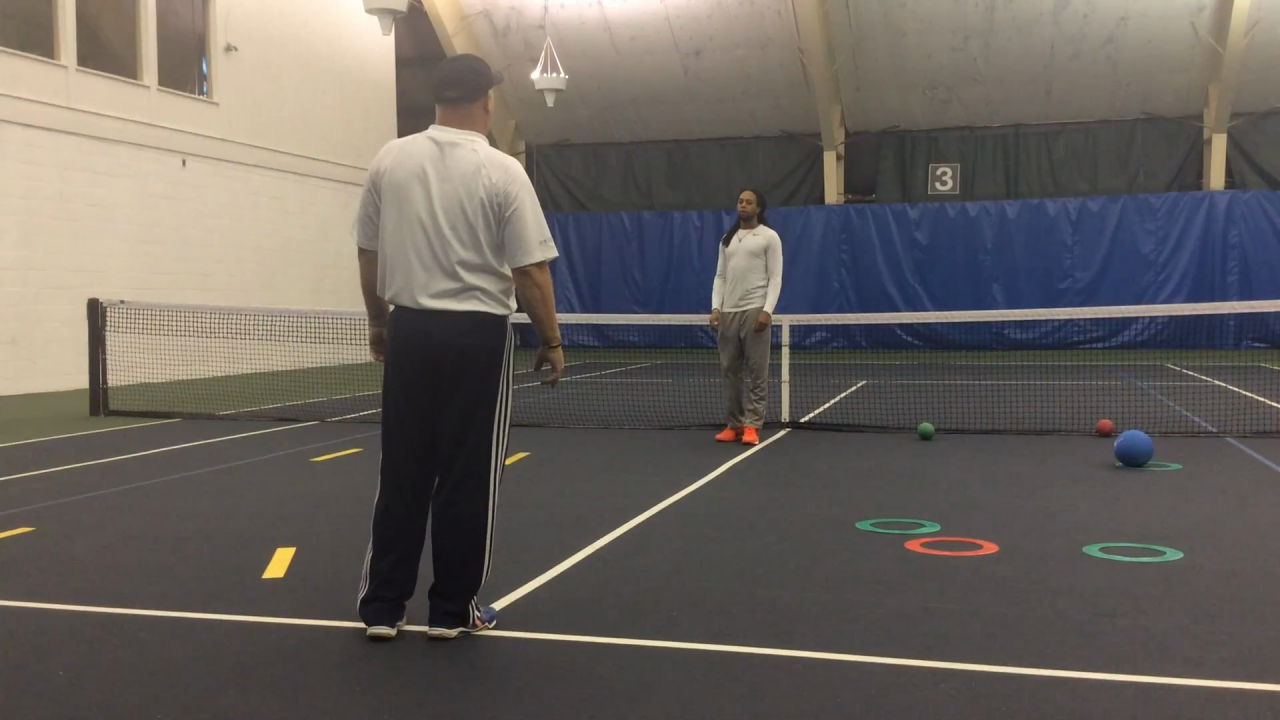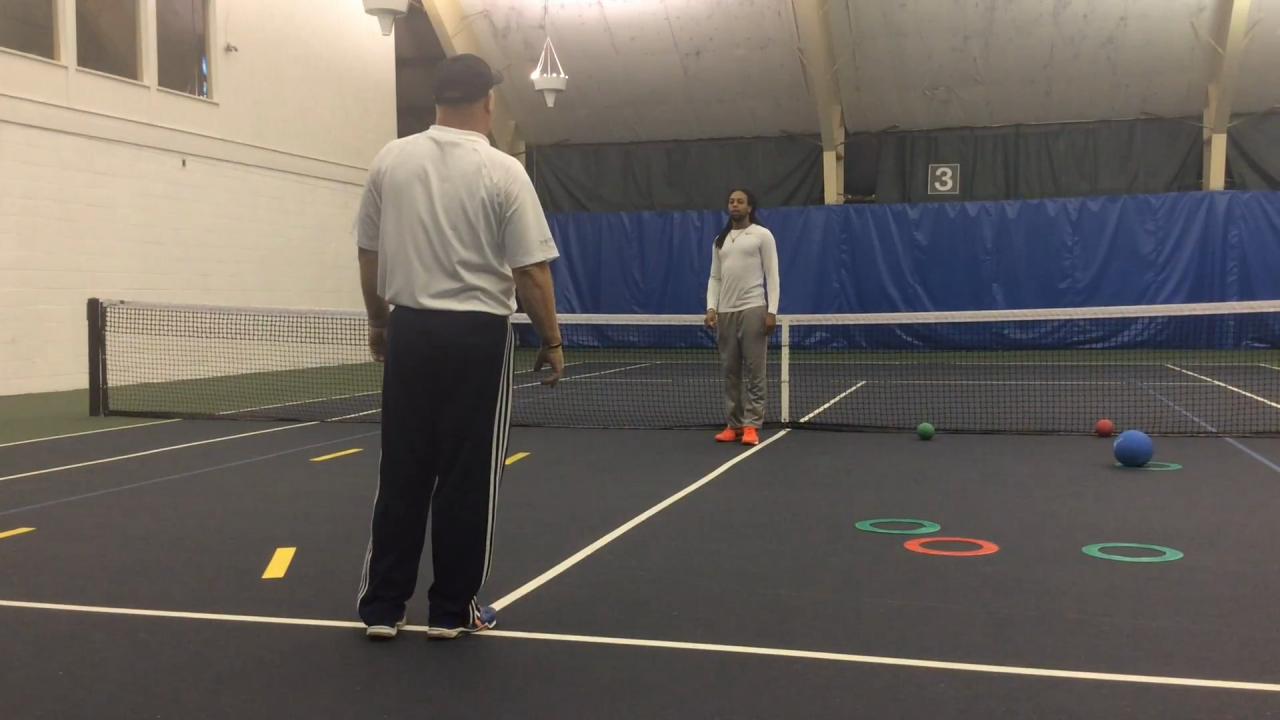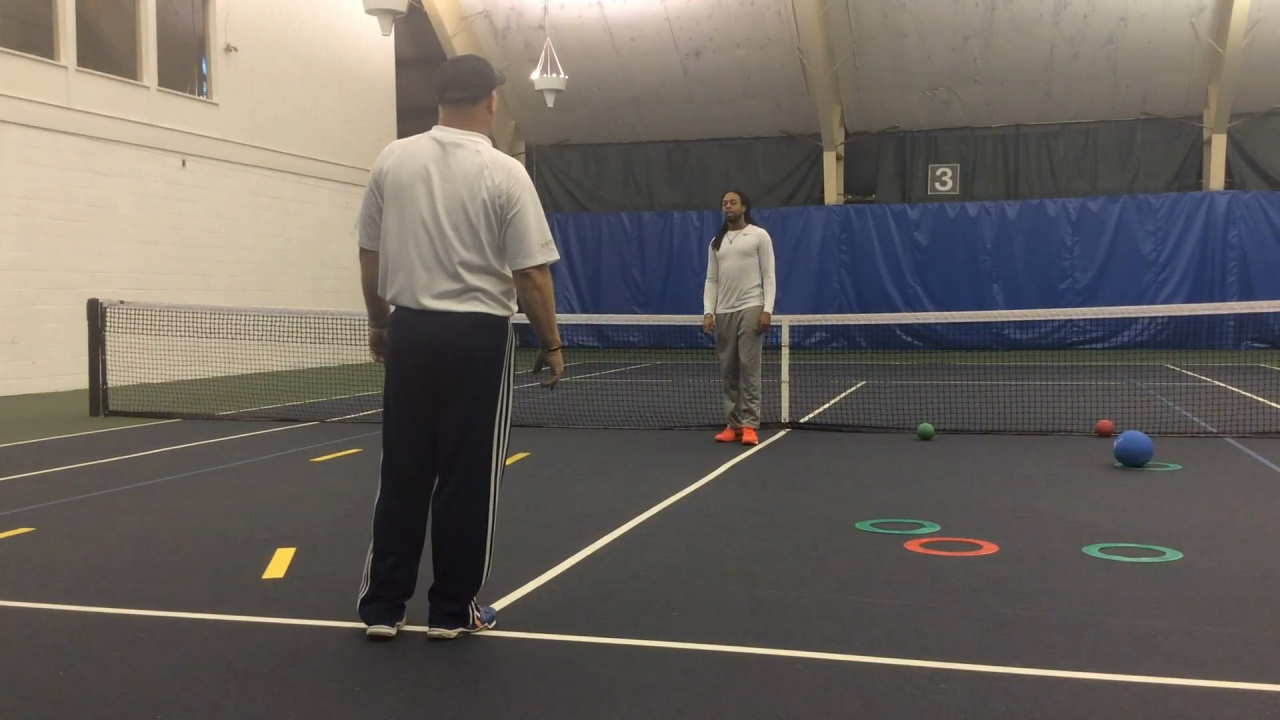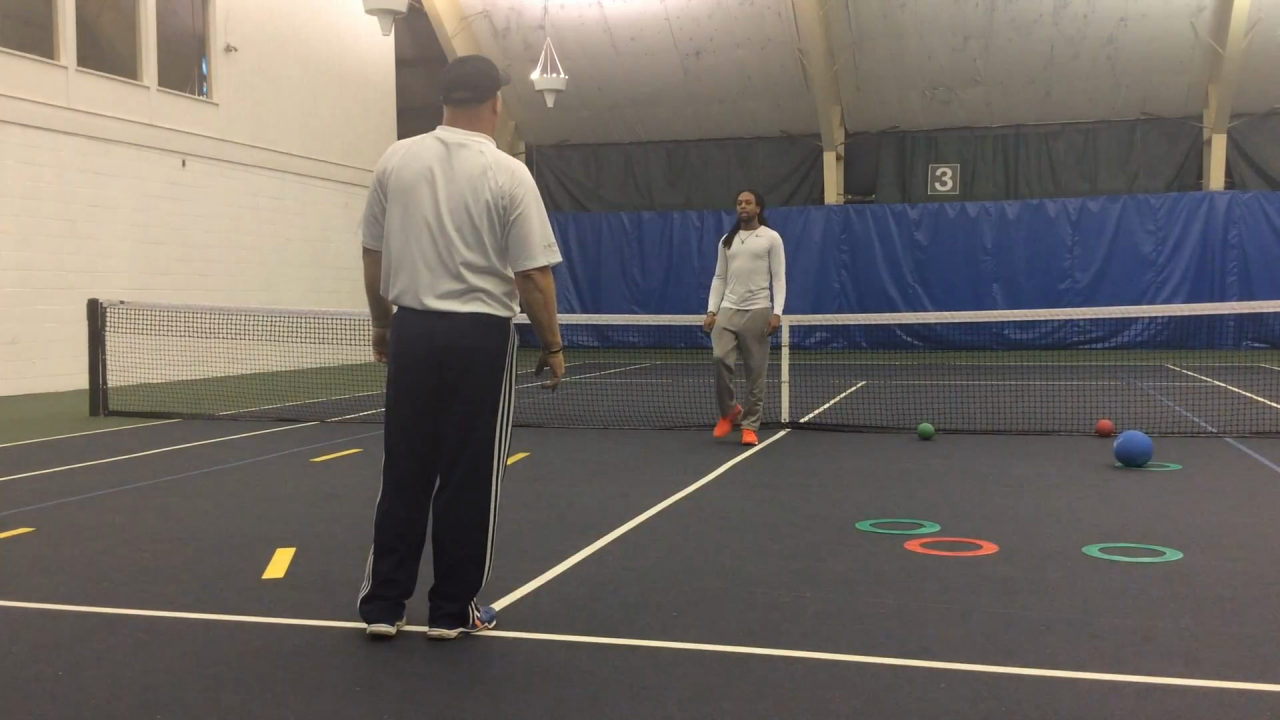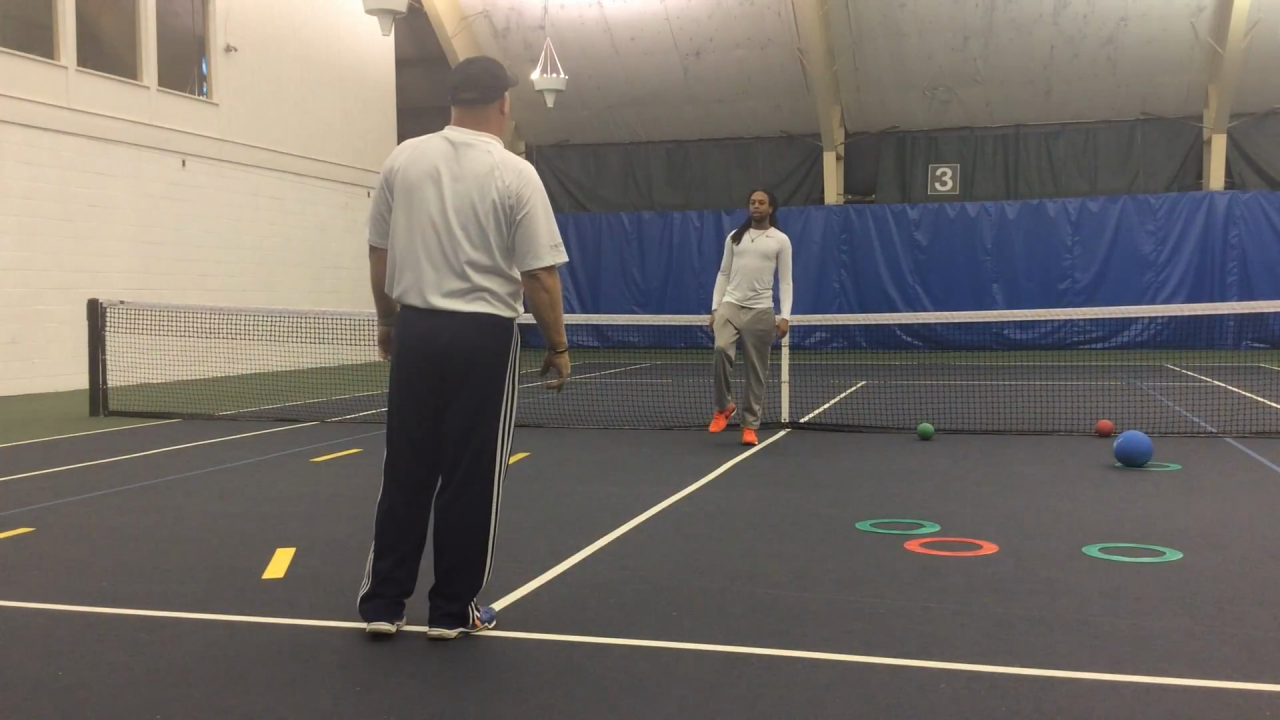
dt=0.5s
person 1, frame 1
left shoulder: (389, 160)
right shoulder: (502, 171)
left elbow: (369, 254)
right elbow: (530, 270)
left wrist: (378, 320)
right wrist: (551, 340)
left hip: (409, 331)
right hip: (477, 335)
left knee: (401, 474)
right knee: (465, 479)
left ankle: (382, 605)
right ankle: (452, 609)
person 1, frame 2
left shoulder: (390, 159)
right shoulder: (503, 171)
left elbow: (369, 255)
right elbow: (531, 271)
left wrist: (378, 321)
right wrist: (552, 340)
left hip: (409, 331)
right hip: (477, 336)
left knee: (401, 475)
right knee: (466, 479)
left ankle: (382, 605)
right ankle: (451, 609)
person 1, frame 3
left shoulder: (392, 159)
right shoulder: (504, 172)
left elbow: (370, 254)
right elbow: (531, 273)
left wrist: (378, 321)
right wrist: (551, 342)
left hip: (410, 332)
right hip: (477, 336)
left knee: (402, 474)
right knee: (466, 479)
left ankle: (382, 605)
right ankle: (452, 610)
person 1, frame 4
left shoulder: (396, 159)
right shoulder: (508, 173)
left elbow: (373, 255)
right elbow: (533, 275)
left wrist: (381, 322)
right wrist: (552, 346)
left hip: (412, 332)
right hip: (480, 337)
left knee: (404, 475)
right knee: (467, 480)
left ankle: (382, 604)
right ankle: (452, 610)
person 1, frame 5
left shoulder: (403, 158)
right shoulder: (515, 173)
left elbow: (379, 253)
right elbow: (540, 275)
left wrist: (387, 320)
right wrist: (558, 345)
left hip: (416, 330)
right hip: (484, 336)
left knee: (405, 473)
right knee: (469, 480)
left ankle: (383, 601)
right ankle: (452, 609)
person 2, frame 1
left shoulder: (769, 237)
right shoulder: (727, 239)
left elbow: (775, 278)
right elbow: (720, 277)
left wrist: (767, 310)
right wrist: (716, 308)
left hip: (755, 311)
right hip: (728, 312)
left knee: (756, 371)
right knee: (729, 371)
left ankle: (752, 425)
right ankle: (734, 424)
person 2, frame 2
left shoulder: (763, 235)
right shoulder: (720, 240)
left elbow: (772, 276)
right elbow: (715, 278)
left wrist: (772, 311)
right wrist: (711, 308)
left hip: (753, 310)
right hip: (725, 312)
left knee: (755, 371)
right knee: (730, 371)
left ankle: (752, 426)
right ankle: (734, 425)
person 2, frame 3
left shoulder: (759, 235)
right shoulder: (716, 242)
left elbow: (769, 276)
right elbow: (711, 281)
left wrist: (767, 310)
right wrist: (708, 312)
left hip: (751, 310)
right hip: (724, 313)
left knee: (749, 368)
right knee: (729, 372)
left ankle: (750, 425)
right ankle: (734, 425)
person 2, frame 4
left shoulder: (772, 238)
right shoulder: (727, 240)
left elbow: (779, 279)
right elbow: (719, 278)
left wrist: (777, 313)
right wrist: (711, 311)
left hip: (758, 311)
right hip: (729, 308)
left knee: (755, 371)
right knee: (720, 358)
left ankle: (750, 426)
right ankle: (730, 412)
person 2, frame 5
left shoulder: (781, 240)
right shoulder: (735, 237)
left elbow: (785, 282)
right elbow: (723, 274)
left wrist: (785, 316)
right wrist: (715, 309)
left hip: (761, 310)
right hip: (730, 305)
left knee: (756, 370)
right knee: (721, 350)
left ankle: (750, 426)
right ankle: (724, 407)
